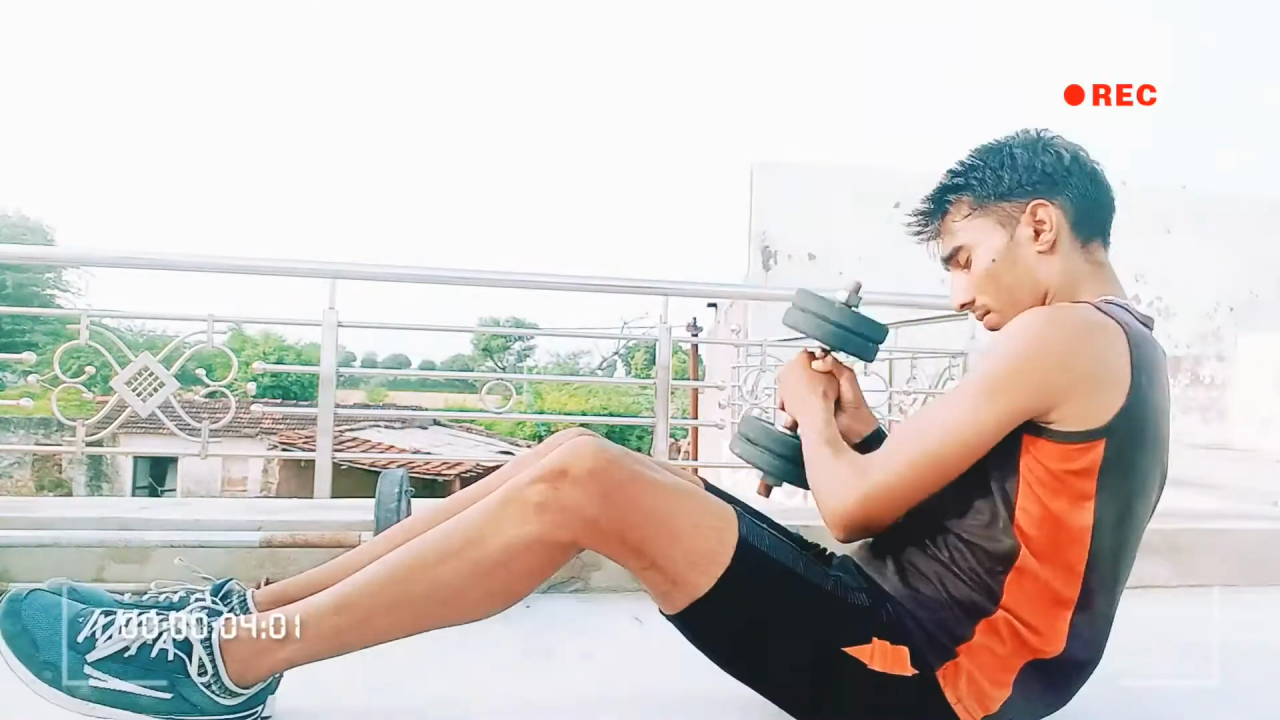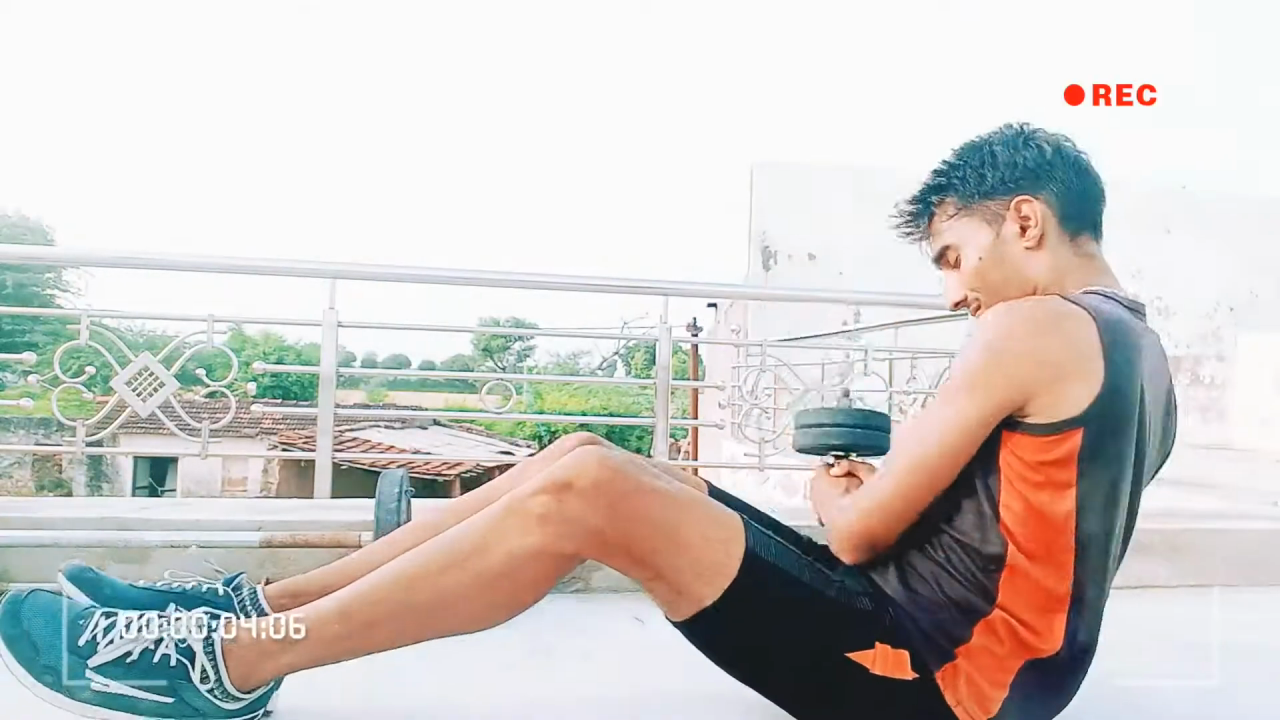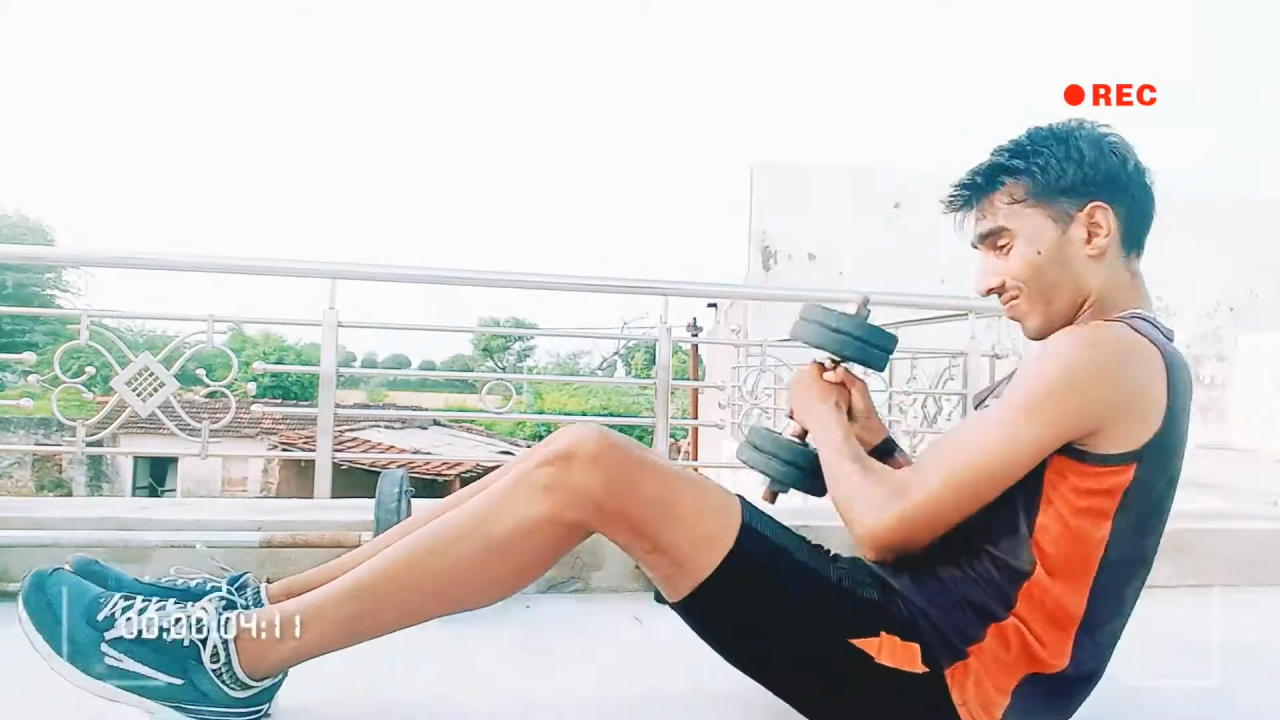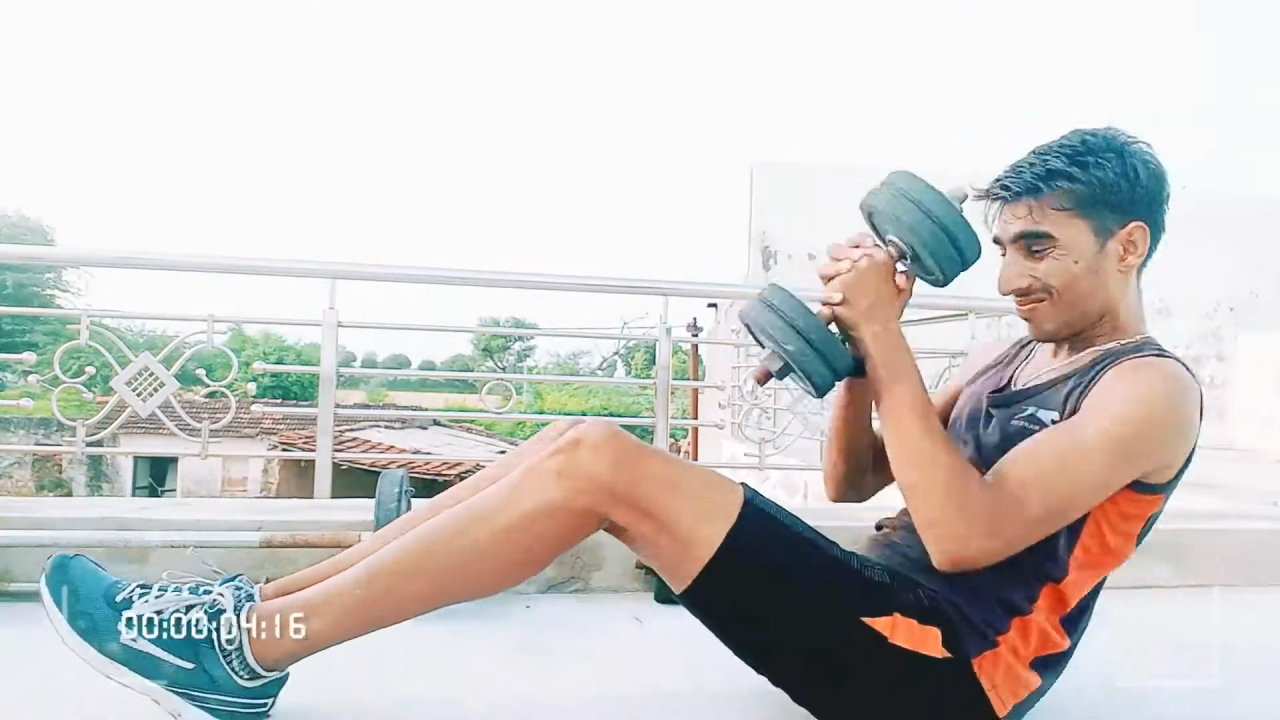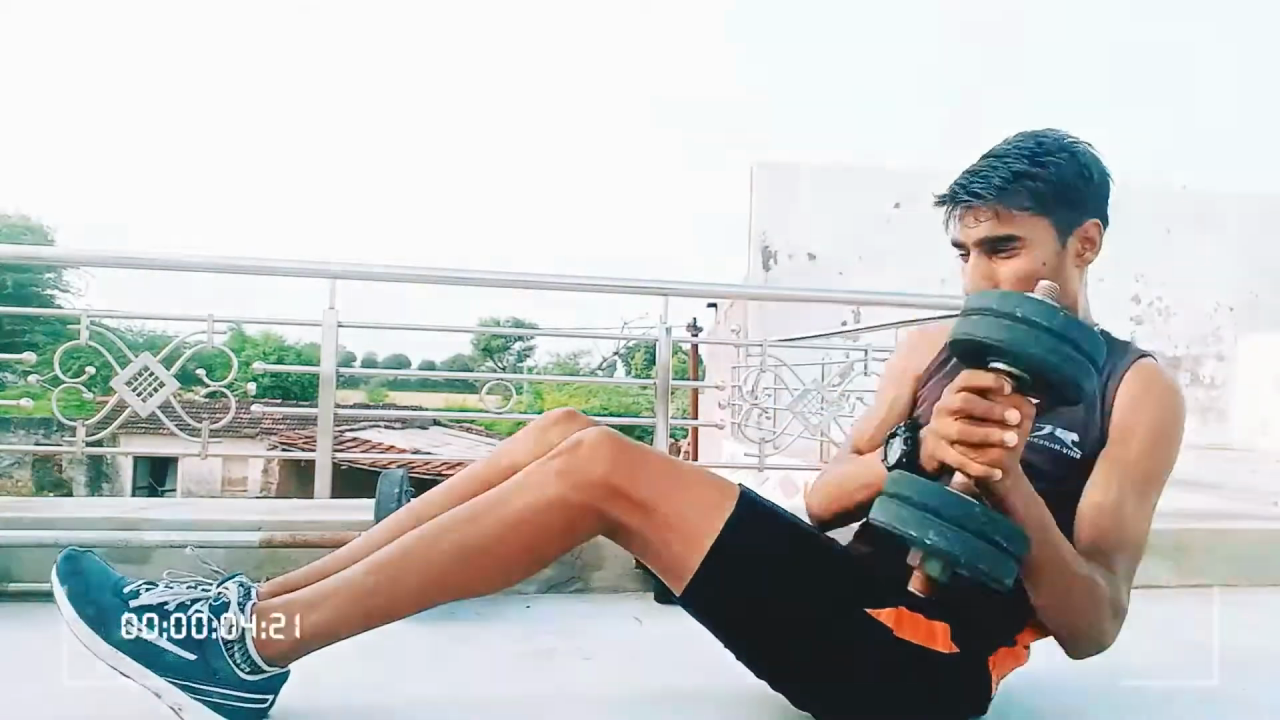
dt=0.2s
person 1, frame 1
left shoulder: (1063, 338)
right shoulder: (1113, 354)
left elbow: (850, 507)
left wrist: (813, 411)
right wrist: (855, 427)
left knee: (577, 487)
right knee: (580, 462)
right ankle: (247, 610)
person 1, frame 2
left shoulder: (1033, 332)
right shoulder: (1136, 358)
left elbow: (861, 531)
left wrist: (837, 490)
right wrist: (883, 482)
left knee: (582, 498)
right knee: (587, 460)
right ankle: (258, 608)
person 1, frame 3
left shoulder: (1094, 358)
right shoulder: (1146, 367)
left elbow: (887, 525)
left wrist: (827, 428)
right wrist: (869, 440)
left knee: (587, 469)
right knee: (586, 460)
right ankle: (258, 603)
person 1, frame 4
left shoulder: (1150, 392)
right shoulder: (1015, 357)
left elbow: (961, 536)
right elbow: (849, 482)
left wrist: (884, 340)
right wrist: (866, 369)
right hip: (887, 623)
left knee: (598, 462)
right knee: (582, 451)
right ankle: (258, 605)
person 1, frame 5
left shoulder: (1137, 393)
right shoulder: (945, 350)
left elbow: (1090, 627)
right elbow: (825, 499)
left wrist: (1011, 494)
right wrist: (916, 462)
right hip: (857, 608)
left knee: (600, 467)
right knee: (564, 432)
right ankle: (256, 602)
